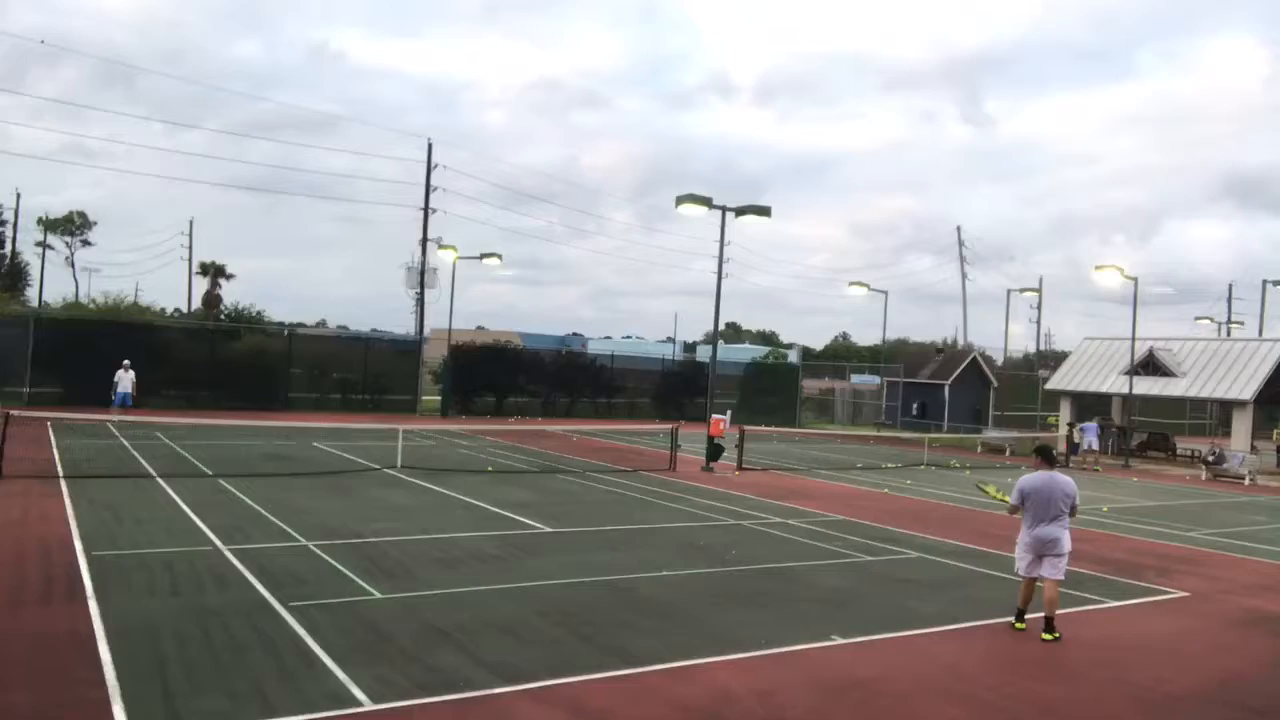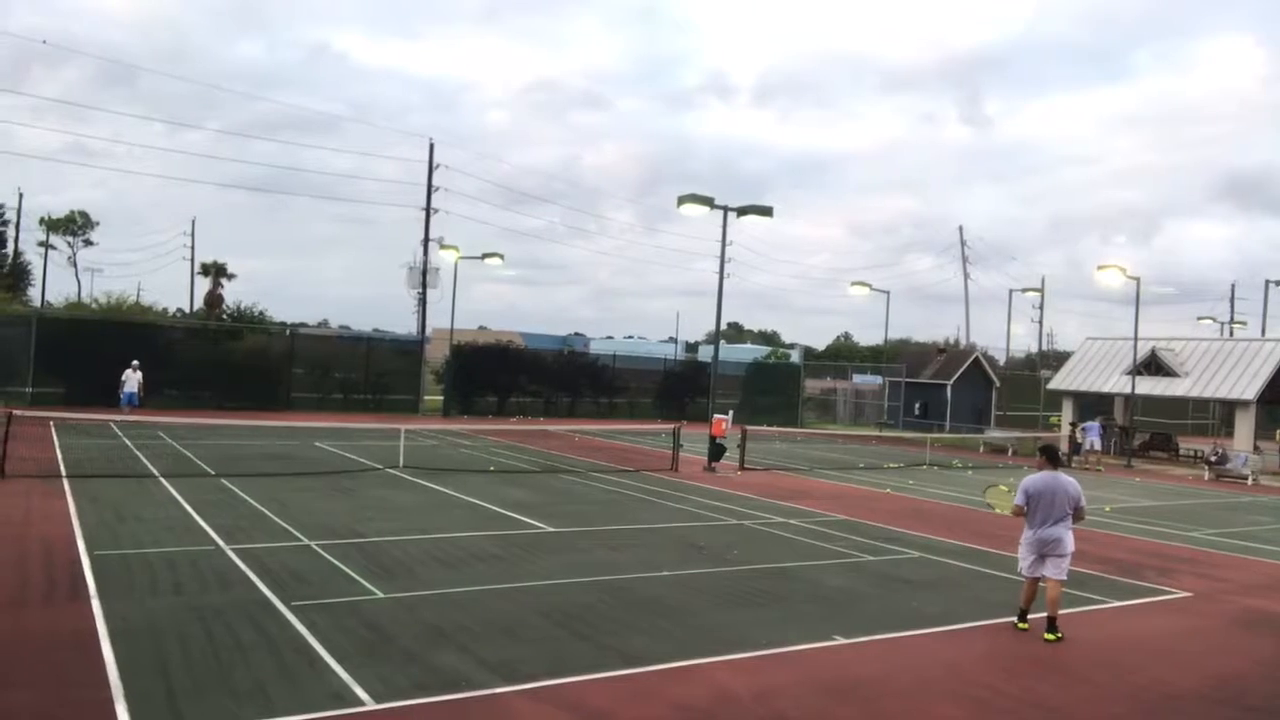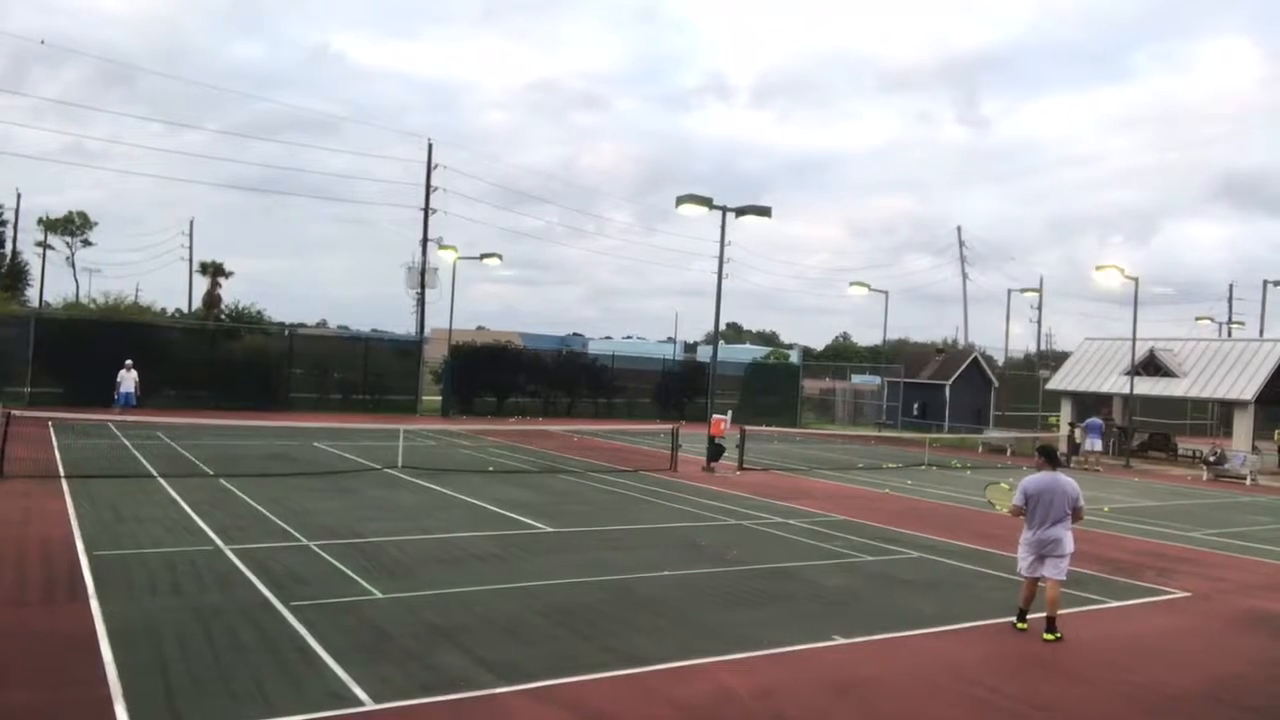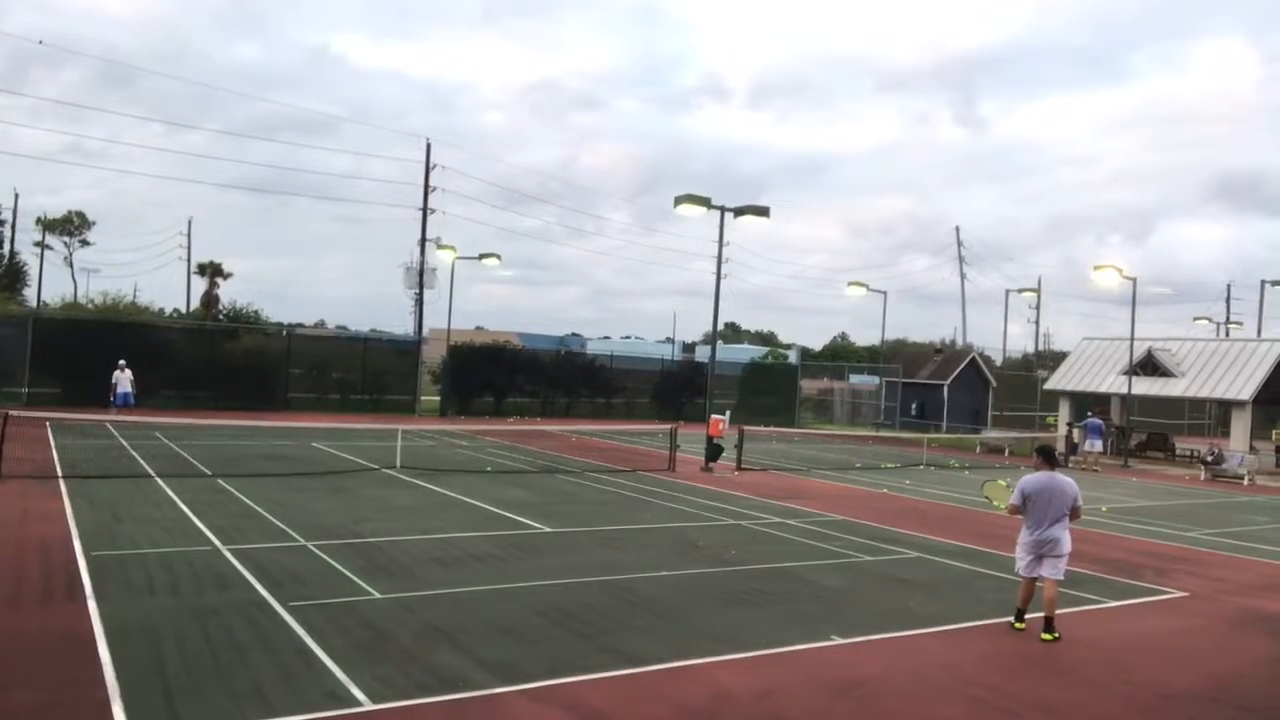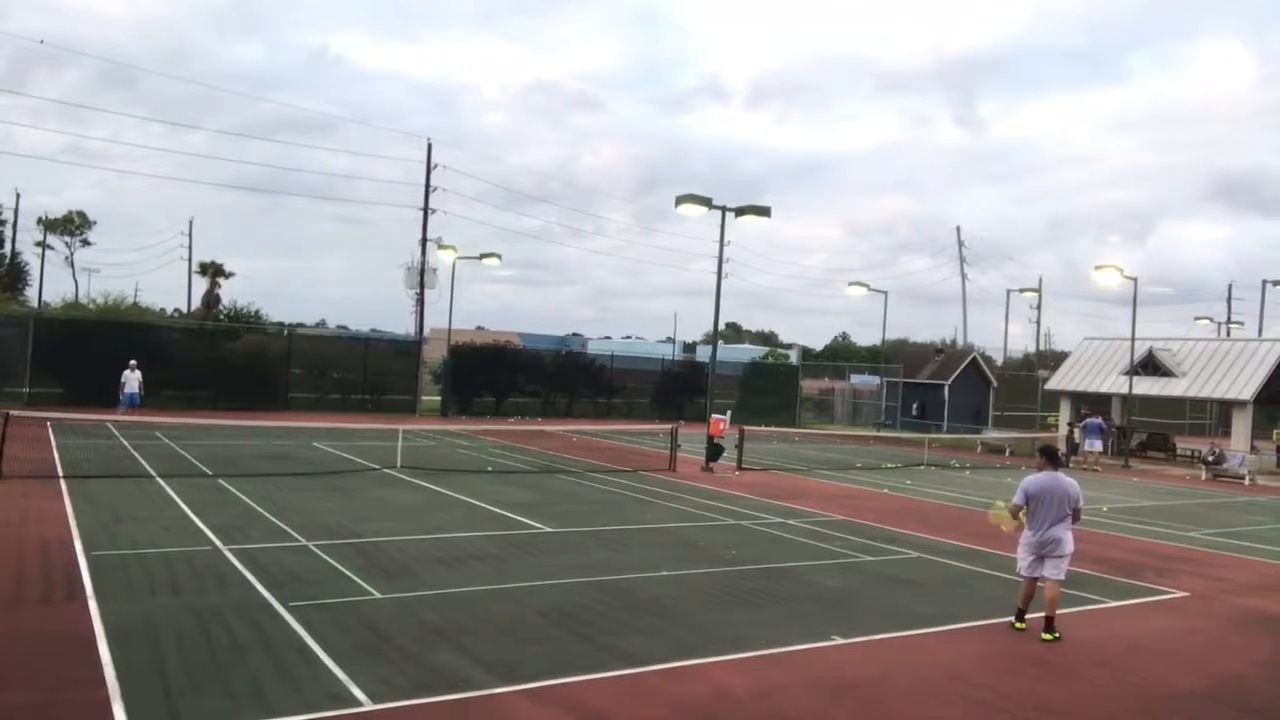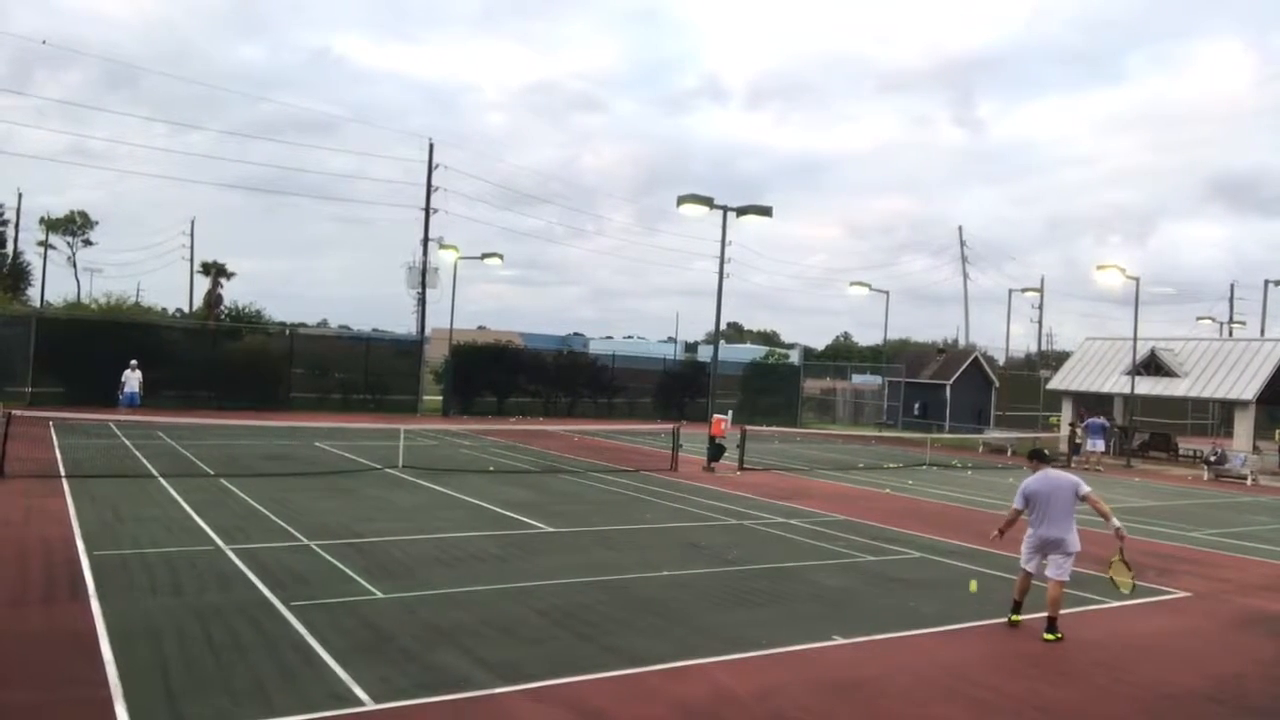
dt=0.7s
person 1, frame 1
left shoulder: (1025, 481)
right shoulder: (1069, 483)
left elbow: (1012, 510)
right elbow: (1073, 513)
left wrist: (1026, 507)
left hip: (1031, 537)
right hip: (1057, 538)
left knee: (1028, 579)
right knee: (1051, 582)
left ankle: (1019, 619)
right ankle: (1048, 628)
person 1, frame 2
left shoulder: (1029, 482)
right shoulder: (1072, 484)
left elbow: (1017, 511)
right elbow: (1081, 516)
left hip: (1034, 538)
right hip: (1060, 539)
left knee: (1031, 579)
right knee: (1054, 582)
left ankle: (1022, 619)
right ankle: (1051, 628)
person 1, frame 3
left shoulder: (1028, 482)
right shoulder: (1071, 484)
left elbow: (1015, 511)
right elbow: (1079, 515)
left hip: (1033, 538)
right hip: (1059, 540)
left knee: (1030, 579)
right knee: (1053, 582)
left ankle: (1021, 619)
right ankle: (1050, 628)
person 1, frame 4
left shoulder: (1026, 482)
right shoulder: (1070, 484)
left elbow: (1012, 509)
right elbow: (1077, 514)
left hip: (1031, 538)
right hip: (1057, 540)
left knee: (1028, 579)
right knee: (1051, 582)
left ankle: (1019, 619)
right ankle: (1048, 628)
person 1, frame 5
left shoulder: (1029, 482)
right shoulder: (1072, 485)
left elbow: (1014, 510)
right elbow: (1077, 517)
left wrist: (1018, 518)
left hip: (1033, 539)
right hip: (1059, 540)
left knee: (1029, 579)
right knee: (1053, 582)
left ankle: (1019, 619)
right ankle: (1048, 628)
person 1, frame 6
left shoulder: (1028, 484)
right shoulder: (1071, 480)
left elbow: (1014, 515)
right elbow: (1095, 502)
left wrist: (1001, 531)
right wrist: (1115, 524)
left hip: (1036, 537)
right hip: (1063, 540)
left knee: (1026, 573)
right knee: (1056, 582)
left ankle: (1015, 612)
right ankle: (1051, 629)
